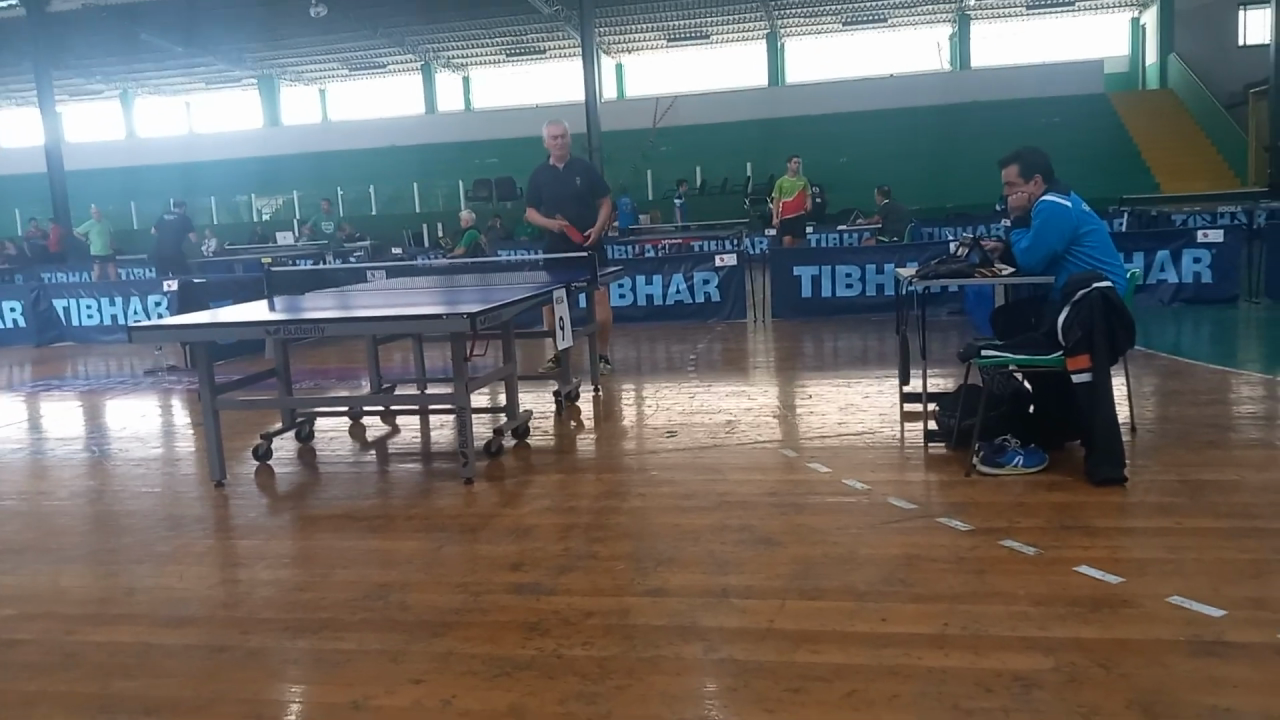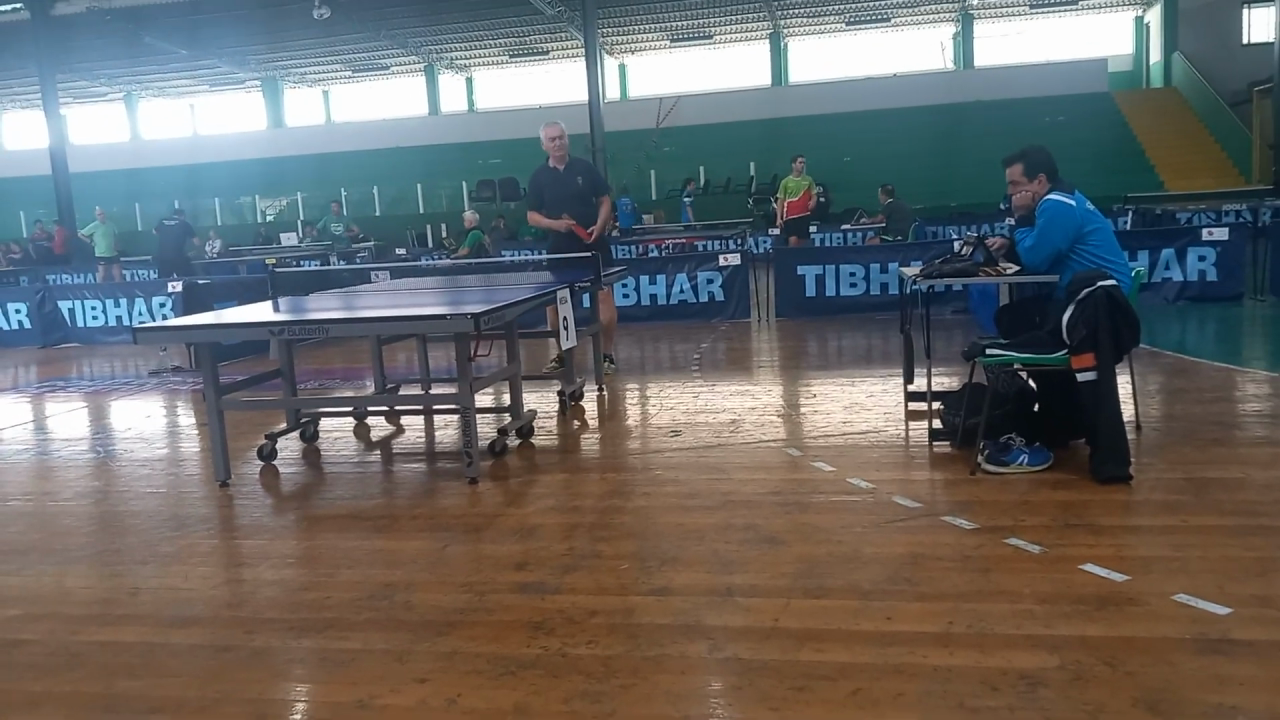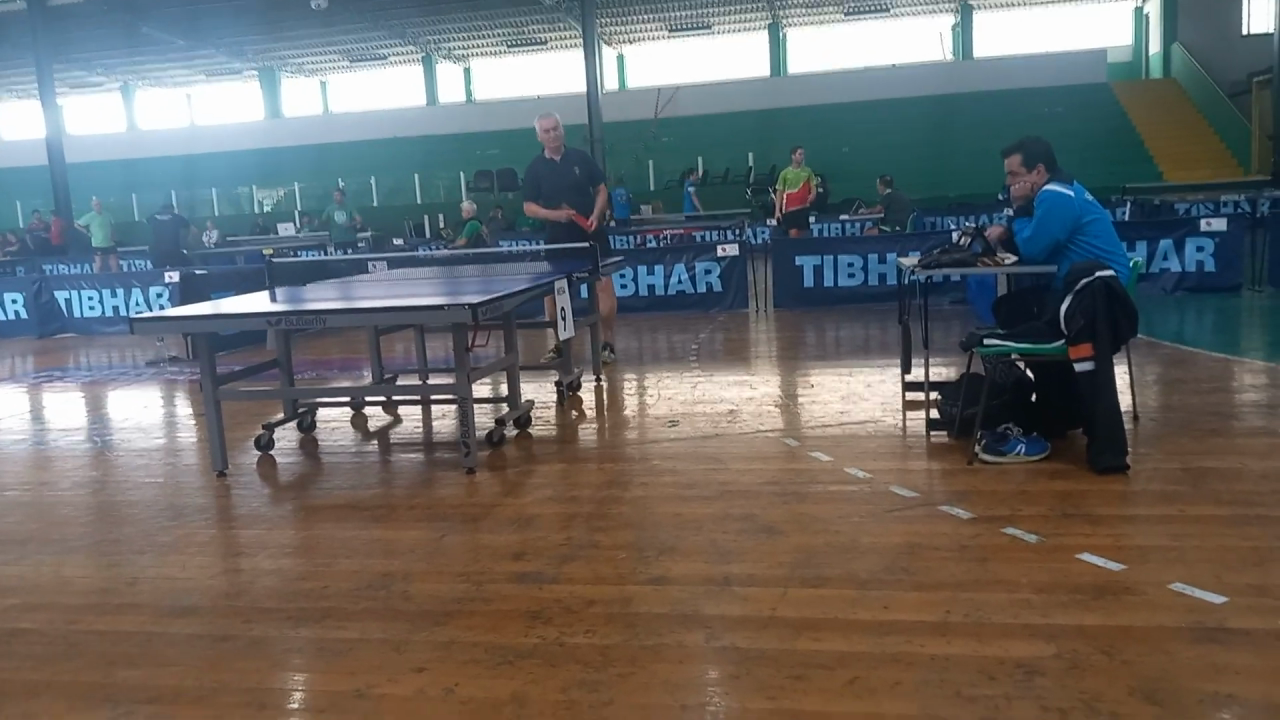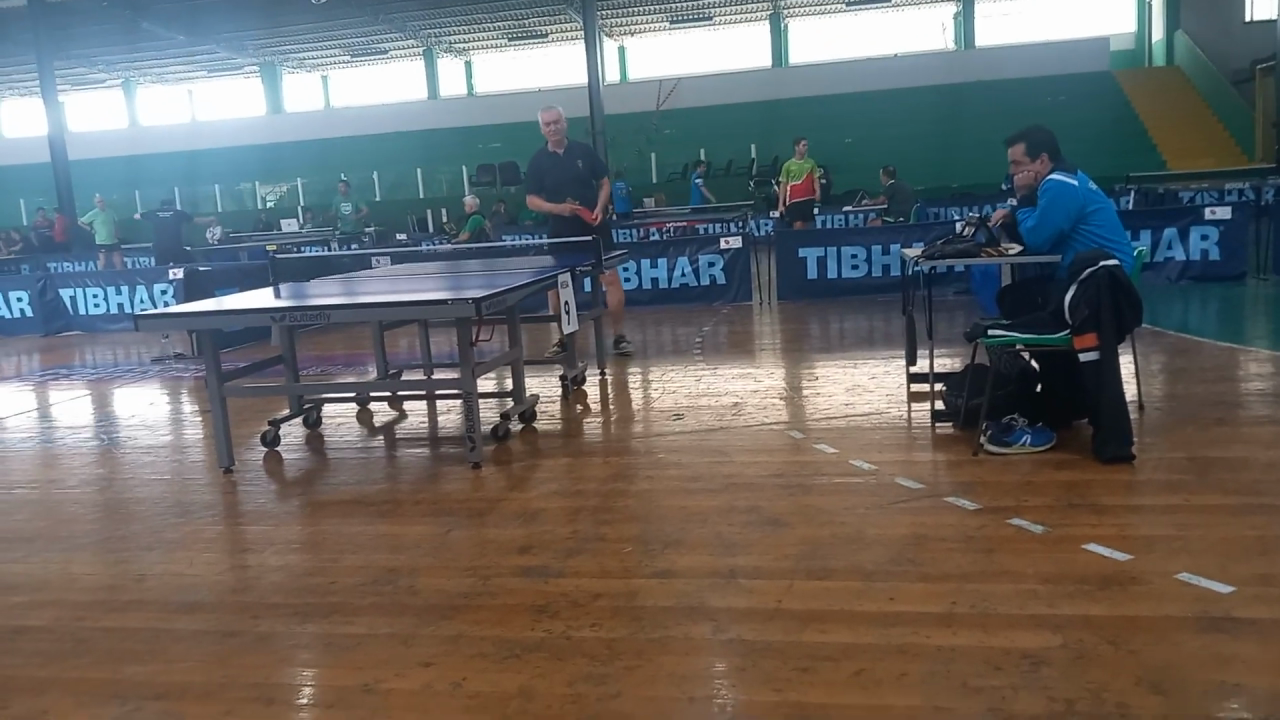
dt=0.1s
person 1, frame 1
left shoulder: (1052, 208)
right shoulder: (1057, 202)
left elbow: (1030, 262)
right elbow: (1034, 258)
left wrist: (1019, 220)
right wrist: (1005, 250)
left hip: (1094, 305)
right hip: (1089, 300)
left knee: (1009, 323)
right knee: (1007, 318)
right ankle: (1057, 423)
person 1, frame 2
left shoulder: (1056, 205)
right shoulder: (1062, 200)
left elbow: (1035, 261)
right elbow: (1038, 253)
left wrist: (1022, 218)
right wrist: (1010, 247)
left knee: (1014, 322)
right knee: (1015, 318)
left ankle: (1060, 424)
right ankle: (1063, 421)
person 1, frame 3
left shoulder: (1055, 197)
right shoulder: (1060, 192)
left elbow: (1032, 252)
right elbow: (1033, 246)
left wrist: (1021, 209)
right wrist: (1008, 235)
left knee: (1011, 312)
right knee: (1010, 307)
right ankle: (1060, 411)
person 1, frame 4
left shoulder: (1058, 185)
right shoulder: (1064, 180)
left elbow: (1036, 241)
right elbow: (1038, 234)
left wrist: (1025, 197)
right wrist: (1013, 217)
left knee: (1015, 302)
right knee: (1017, 298)
right ankle: (1066, 402)
person 2, frame 1
left shoulder: (585, 168)
right shoulder: (538, 175)
left elbow: (605, 202)
right elbow: (530, 212)
left wrist: (598, 228)
right wrist: (550, 223)
left hip: (589, 245)
right hip: (557, 248)
left knee: (600, 297)
left ankle: (603, 355)
right ankle: (559, 354)
person 2, frame 2
left shoulder: (585, 168)
right shoulder: (539, 177)
left elbow: (605, 200)
right elbow: (532, 216)
left wrist: (599, 225)
right wrist: (556, 224)
left hip: (593, 244)
right hip: (560, 247)
left knee: (604, 296)
left ankle: (607, 354)
right ankle: (562, 354)
person 2, frame 3
left shoulder: (581, 158)
right shoulder: (535, 168)
left elbow: (601, 190)
right elbow: (529, 207)
left wrist: (596, 215)
right wrist: (554, 214)
left hip: (591, 233)
right hip: (558, 237)
left knee: (604, 285)
left ankle: (607, 343)
right ankle: (559, 344)
person 2, frame 4
left shoulder: (584, 151)
right shoulder: (537, 161)
left elbow: (604, 183)
right elbow: (532, 201)
left wrist: (600, 208)
right wrist: (559, 208)
left hip: (594, 228)
right hip: (561, 231)
left knee: (611, 278)
left ankle: (620, 336)
right ankle: (563, 339)
